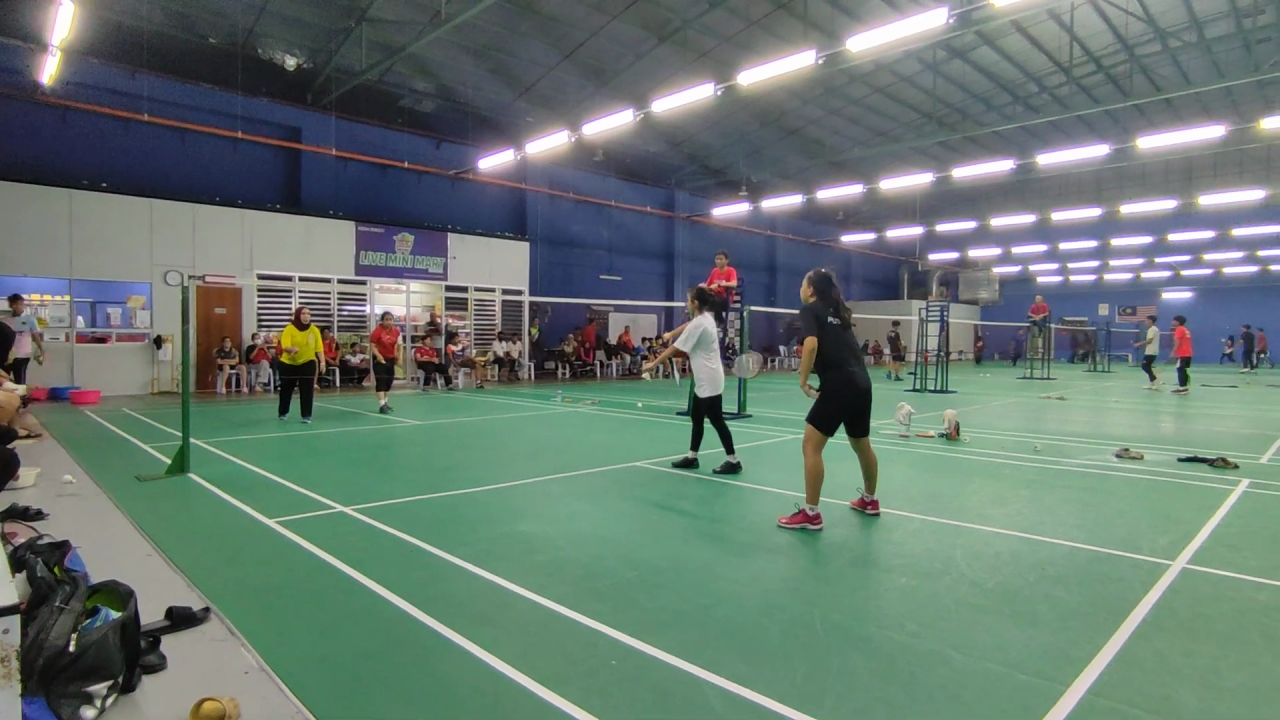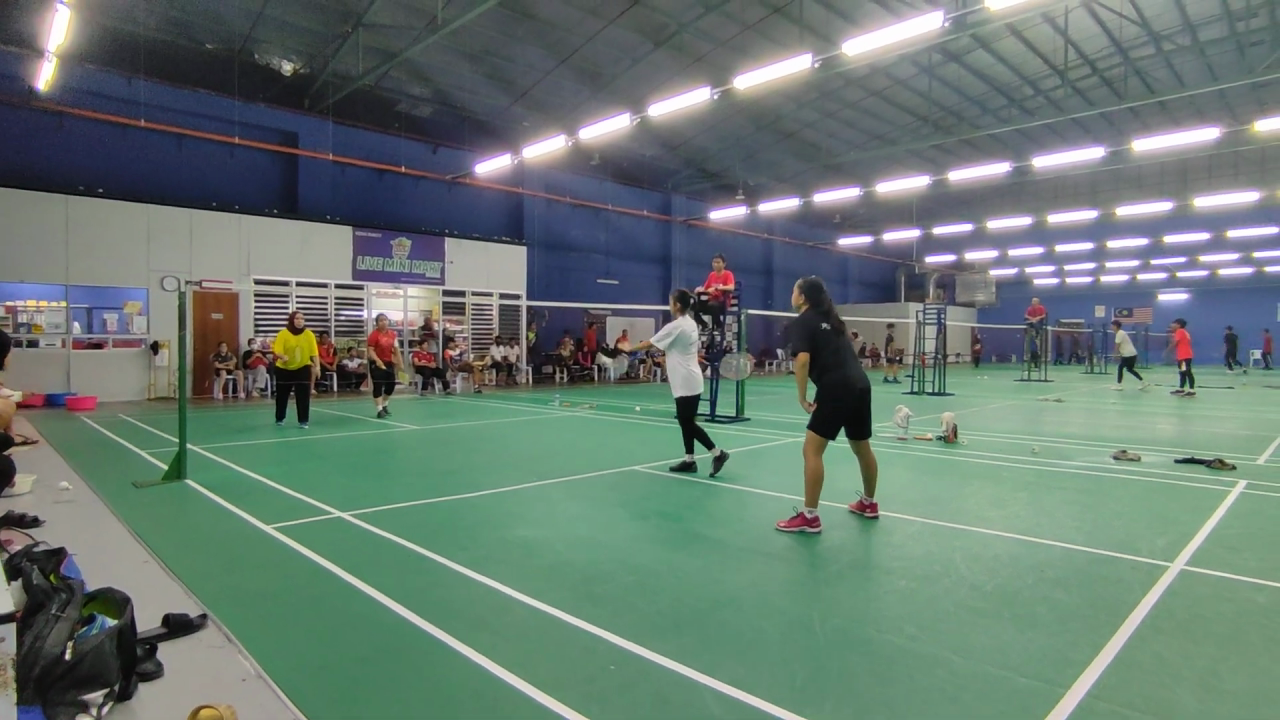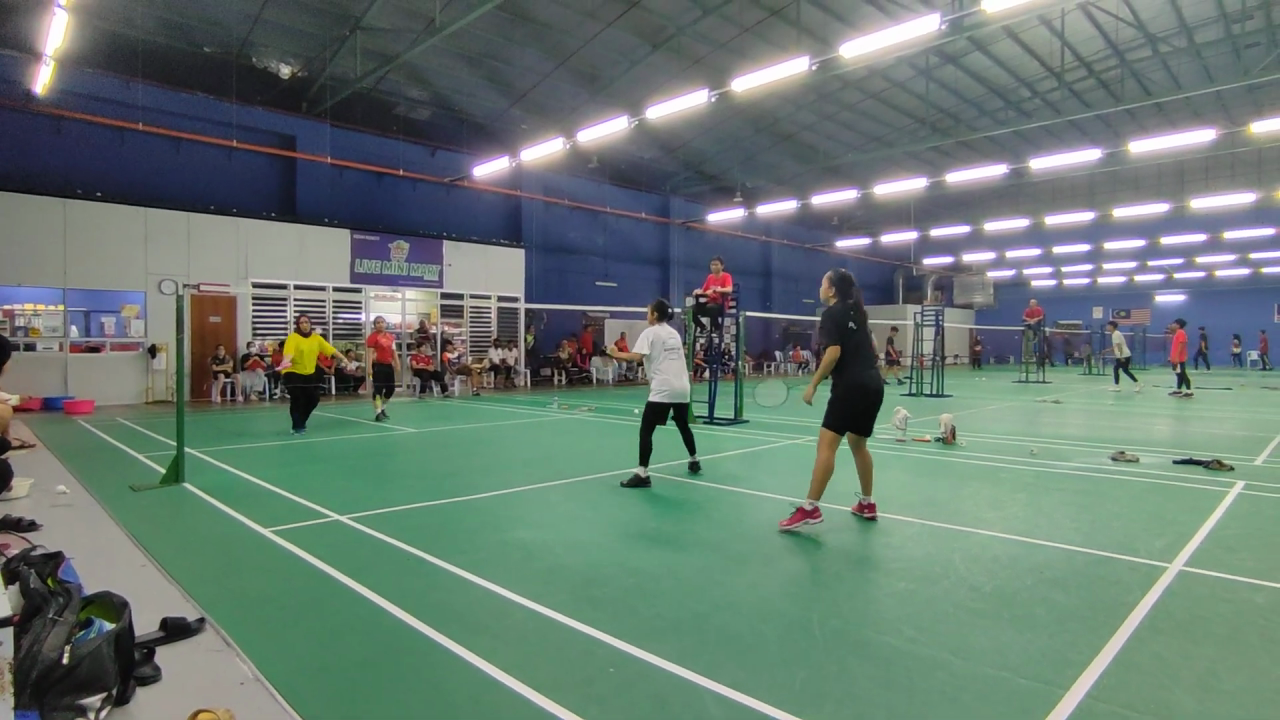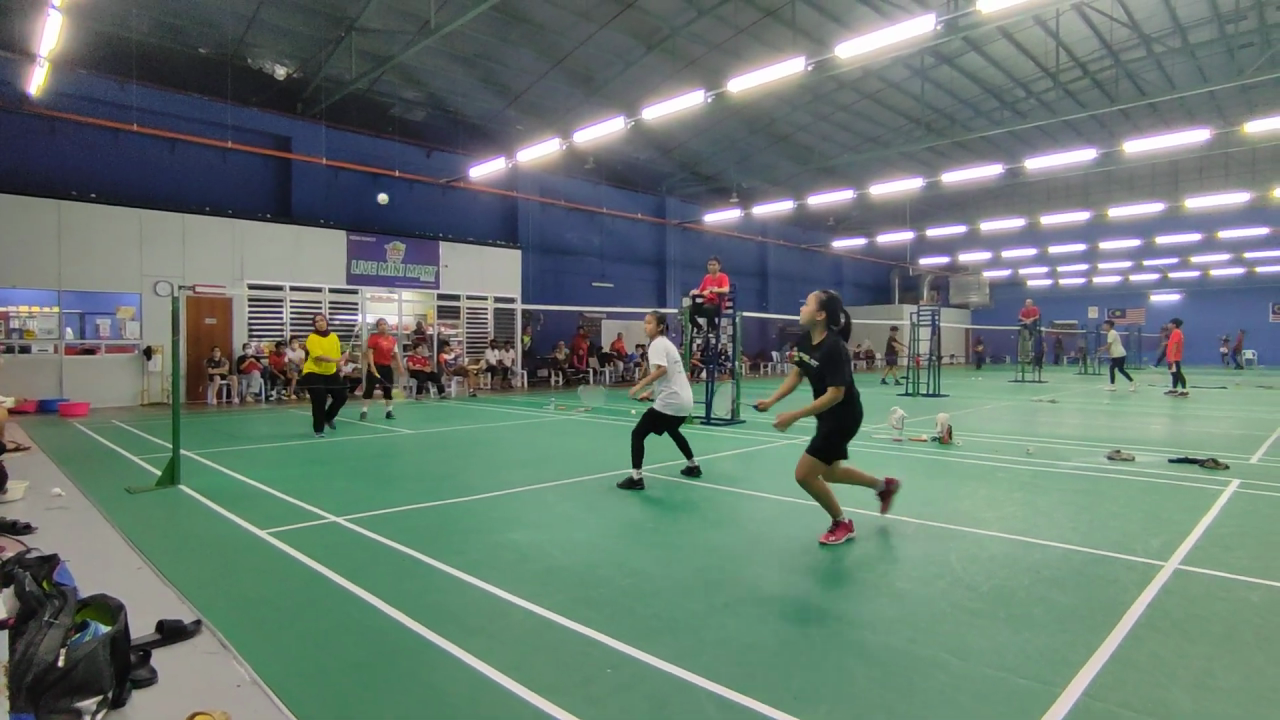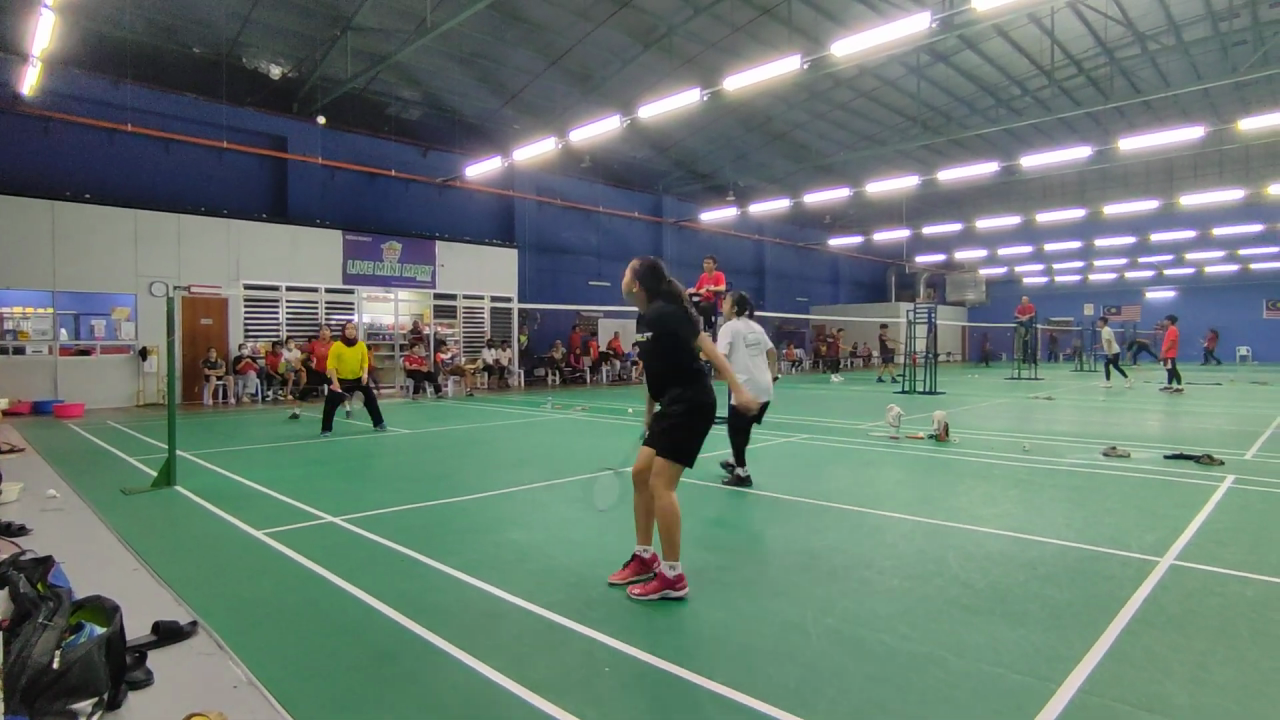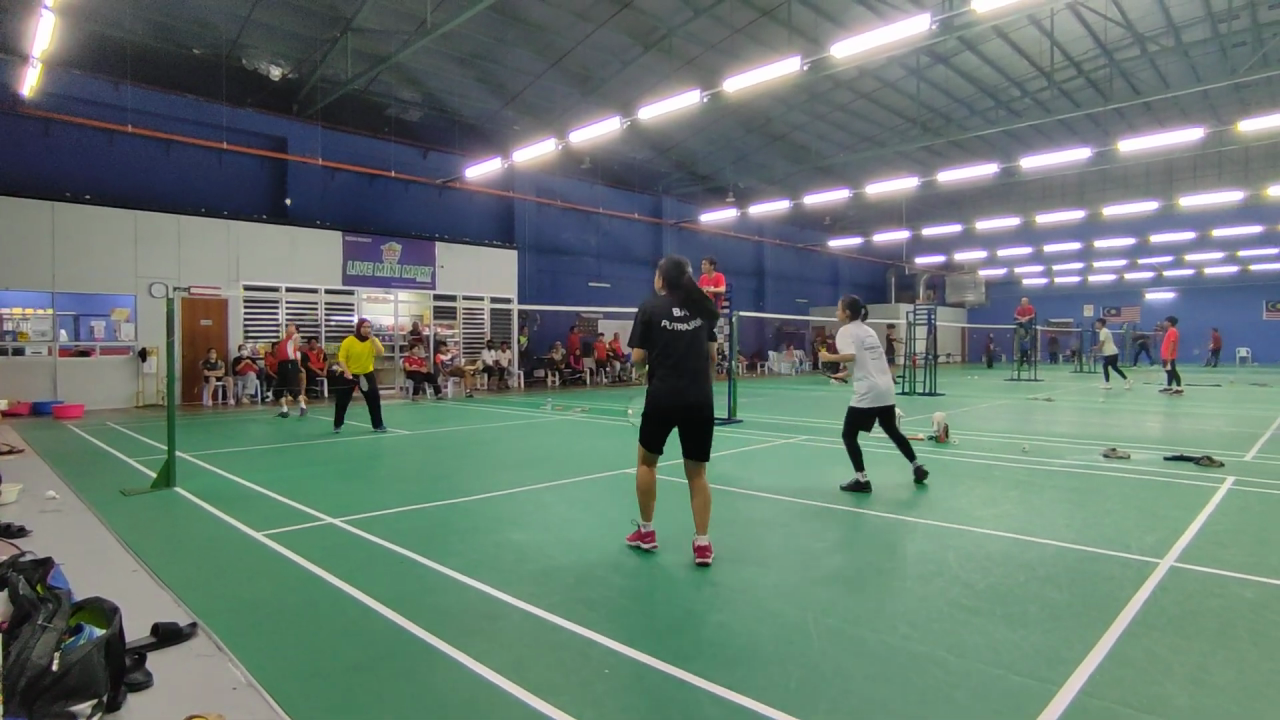
dt=0.7s
person 1, frame 1
left shoulder: (811, 309)
right shoulder: (838, 312)
left elbow: (811, 345)
left wrist: (803, 380)
right wrist: (817, 366)
left hip: (838, 386)
right hip: (861, 384)
left knee: (811, 446)
right knee: (862, 445)
left ankle: (811, 513)
right ankle: (870, 500)
person 1, frame 2
left shoulder: (803, 321)
right shoulder: (830, 319)
left elbow: (803, 360)
left wrist: (802, 397)
left hip: (836, 390)
right hip: (860, 385)
left knee: (812, 450)
right knee: (862, 447)
left ankle: (809, 516)
right ankle: (869, 503)
person 1, frame 3
left shoulder: (832, 314)
right shoulder: (857, 313)
left elbow: (833, 353)
right elbow: (871, 347)
left wrist: (812, 385)
left hip: (850, 386)
right hip: (873, 384)
left knee: (827, 445)
right knee: (859, 445)
left ankle: (810, 509)
right ankle: (867, 503)
person 1, frame 4
left shoulder: (834, 349)
right shoulder: (806, 340)
left elbow: (835, 395)
right elbow: (795, 376)
left wrist: (793, 416)
right wrist: (771, 400)
left hip: (843, 417)
right hip: (838, 414)
left knee: (803, 474)
right knee: (829, 472)
left ankle: (841, 523)
right ankle: (884, 485)
person 1, frame 5
left shoulder: (666, 312)
right shoulder: (645, 318)
left elbow: (706, 347)
left wrist: (738, 389)
right wrist: (649, 409)
left hip: (688, 406)
right hip: (670, 408)
left knee: (661, 484)
right knee: (641, 474)
left ankle: (673, 576)
right ankle: (644, 558)
person 1, frame 6
left shoulder: (649, 308)
right shoulder: (702, 309)
left elbow: (638, 358)
right elbow: (712, 356)
left hip: (663, 397)
right hip: (700, 399)
left knee: (646, 462)
right knee: (697, 473)
left ankle: (646, 530)
right ankle: (702, 544)
person 2, frame 1
left shoulder: (698, 325)
right shoulder: (705, 318)
left elbow: (674, 349)
left wrist: (653, 364)
left hip: (709, 381)
right hip: (703, 380)
left knee: (716, 420)
right knee: (697, 418)
left ankle: (733, 461)
right ankle: (692, 457)
person 2, frame 2
left shoulder: (675, 327)
right shoulder: (689, 323)
left elbow: (650, 344)
left wrist: (630, 347)
left hip: (686, 383)
right hip: (691, 381)
left knee: (687, 422)
right knee: (685, 421)
left ankle: (717, 453)
right ankle: (690, 460)
person 2, frame 3
left shoulder: (650, 332)
right shoulder: (674, 333)
left elbow: (637, 356)
left wrist: (617, 354)
left hip: (663, 390)
right hip: (682, 388)
left knee: (646, 430)
right knee: (683, 424)
left ankle: (642, 474)
right ankle: (694, 460)
person 2, frame 4
left shoulder: (657, 344)
right shoulder: (666, 344)
left elbow: (662, 369)
left wrist: (640, 386)
right wrist: (651, 392)
left hip: (671, 401)
right hip: (685, 400)
left knee: (638, 434)
right knee: (672, 430)
left ankle: (636, 477)
right ankle: (693, 465)
person 2, frame 5
left shoulder: (728, 328)
right shoulder: (756, 327)
left elbow: (722, 356)
right elbow: (772, 352)
right wrist: (773, 373)
left hip: (747, 388)
right hip: (765, 388)
left knee: (735, 429)
right knee: (744, 427)
left ankle: (742, 474)
right ankle: (736, 463)
person 2, frame 6
left shoulder: (845, 331)
right shoulder: (868, 330)
left elbow: (851, 356)
left wrist: (829, 358)
right wrist: (848, 374)
left hip: (867, 393)
right hip: (886, 390)
left knee: (849, 435)
right knee: (892, 431)
left ankle: (862, 480)
right ankle: (917, 467)
